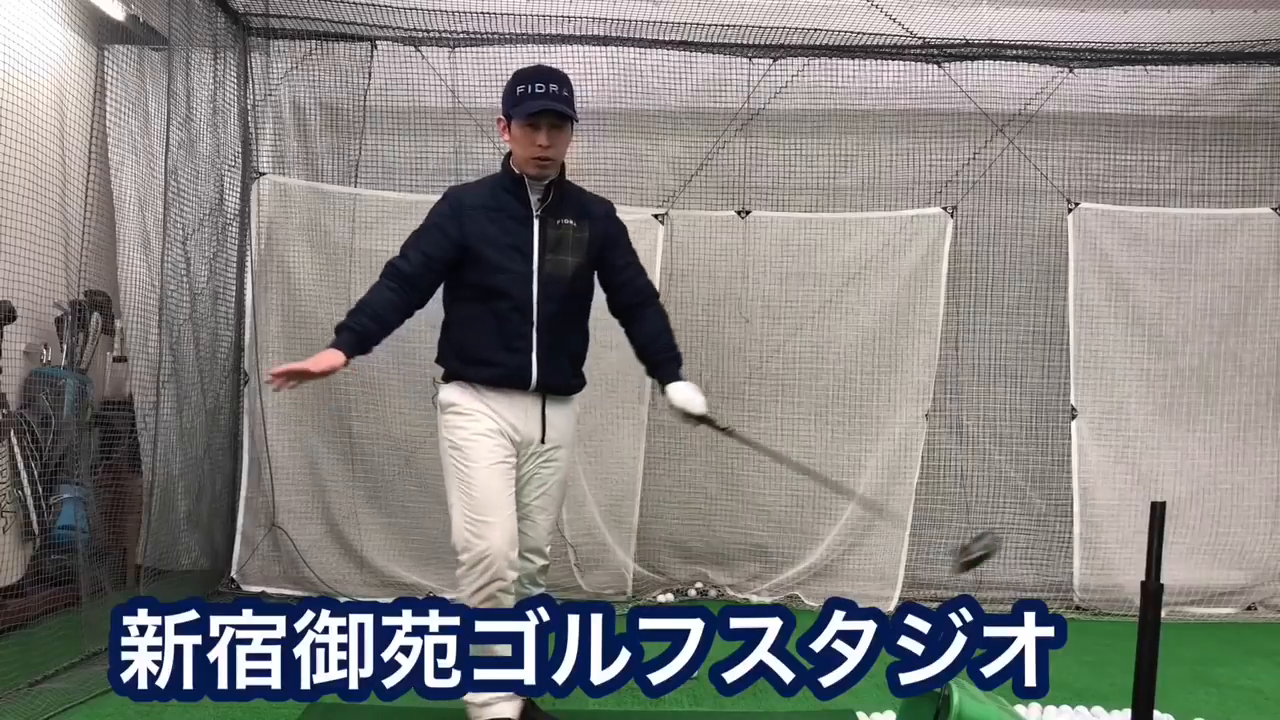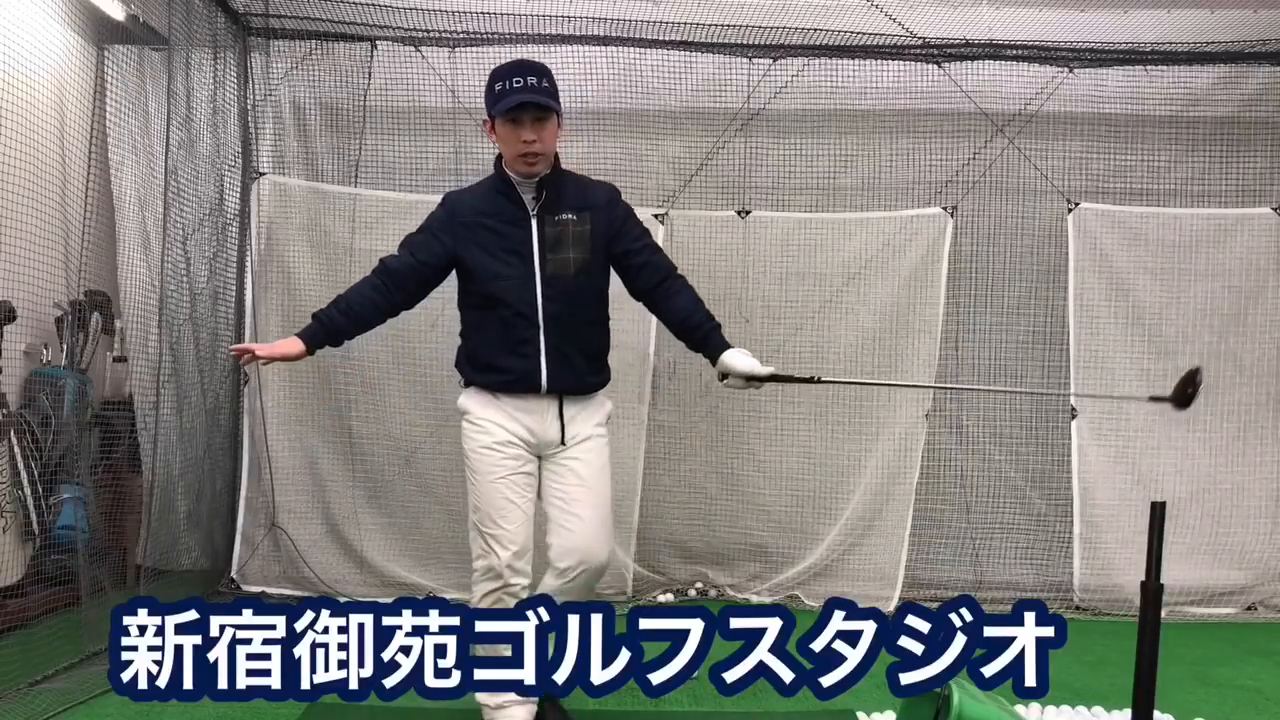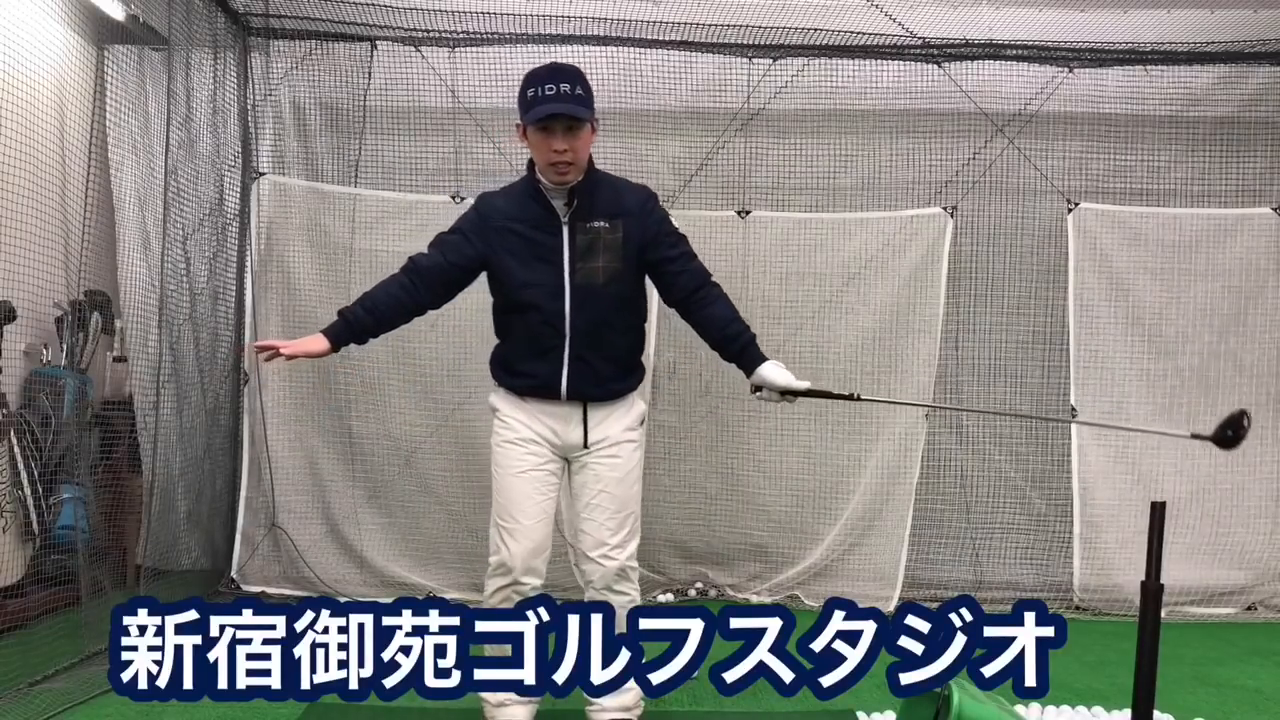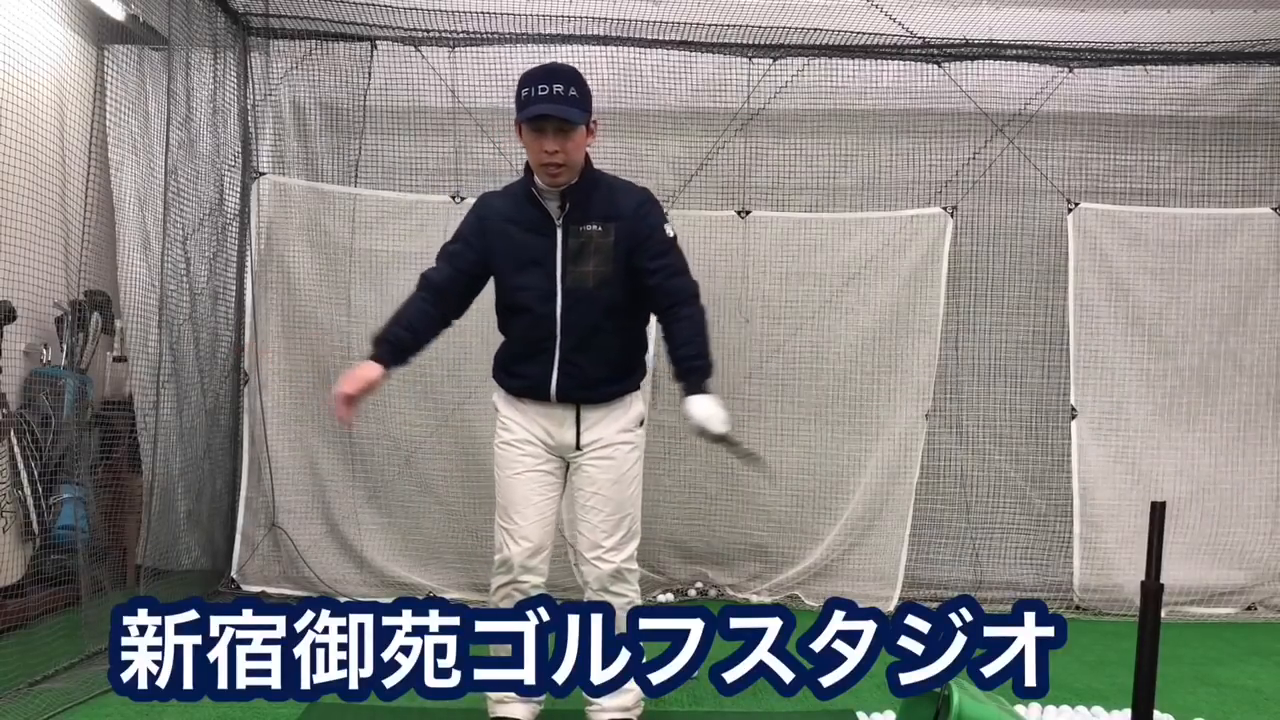
dt=0.4s
person 1, frame 1
left shoulder: (594, 218)
right shoulder: (465, 207)
left elbow: (635, 300)
right elbow: (405, 281)
left wrist: (672, 376)
right wrist: (344, 347)
left hip: (553, 411)
right hip: (476, 404)
left knee: (529, 559)
right knee: (489, 553)
person 1, frame 2
left shoulder: (599, 204)
right shoulder: (463, 212)
left elbow: (659, 282)
right elbow: (393, 282)
left wrist: (719, 348)
right wrist: (309, 338)
left hip: (581, 411)
right hip: (495, 412)
left knee: (585, 554)
right knee: (502, 567)
person 1, frame 3
left shoulder: (633, 208)
right shoulder: (495, 215)
left elbow: (693, 289)
right elbow: (421, 280)
left wrist: (754, 361)
right wrist: (331, 336)
left hip: (612, 415)
right hip: (524, 414)
left knee: (611, 567)
right knee: (514, 565)
person 1, frame 4
left shoulder: (631, 209)
right shoulder: (495, 214)
left elbow: (677, 300)
right elbow: (440, 293)
left wrist: (697, 388)
right wrist: (380, 358)
left hip: (610, 416)
right hip: (524, 414)
left knee: (609, 567)
right knee: (518, 564)
